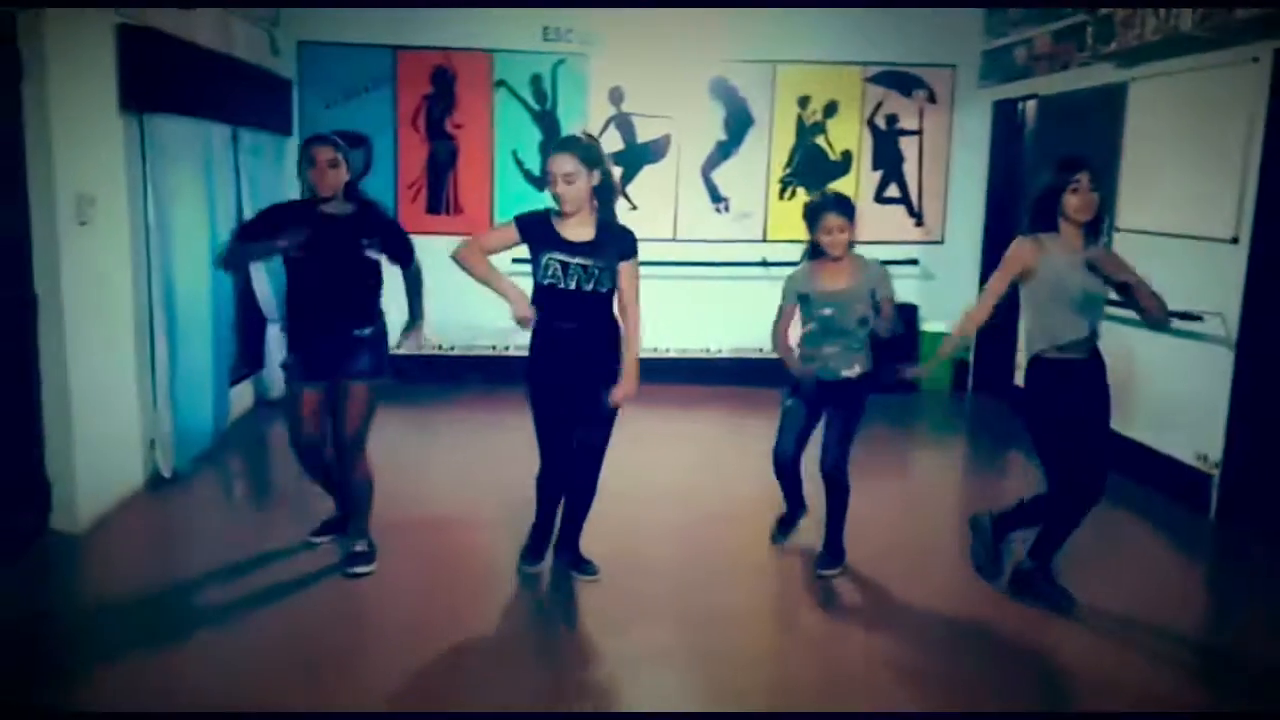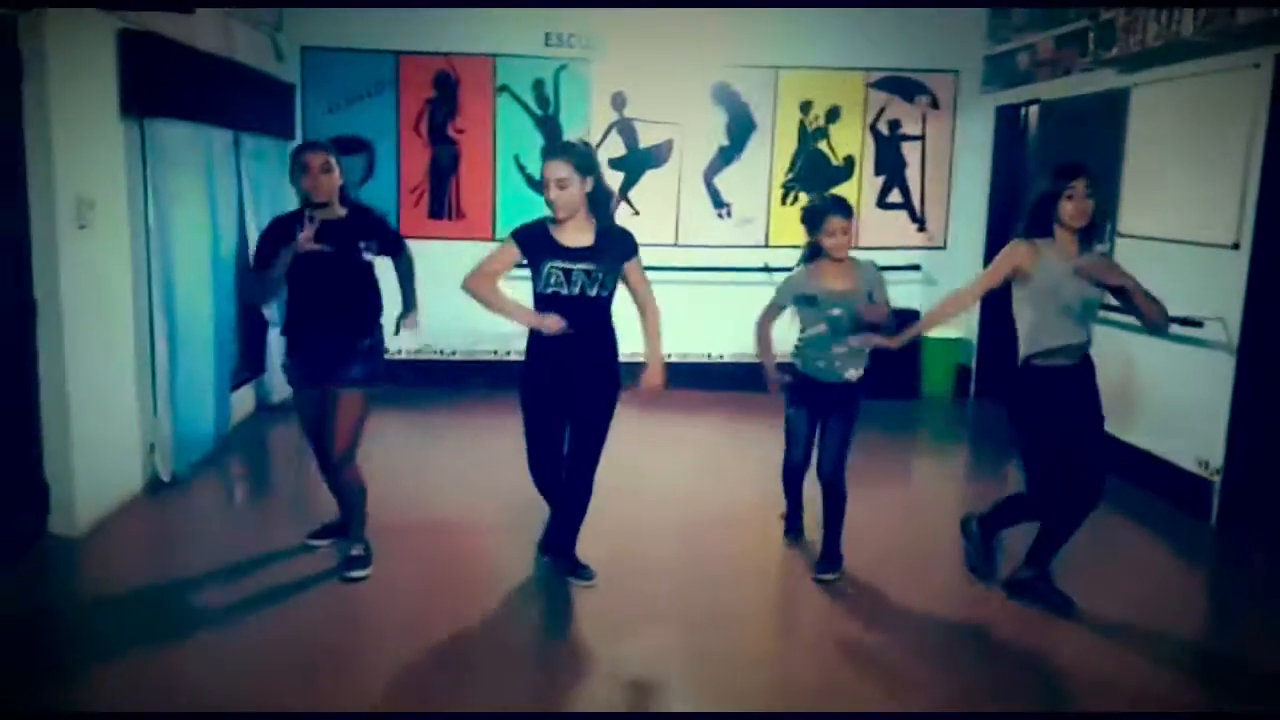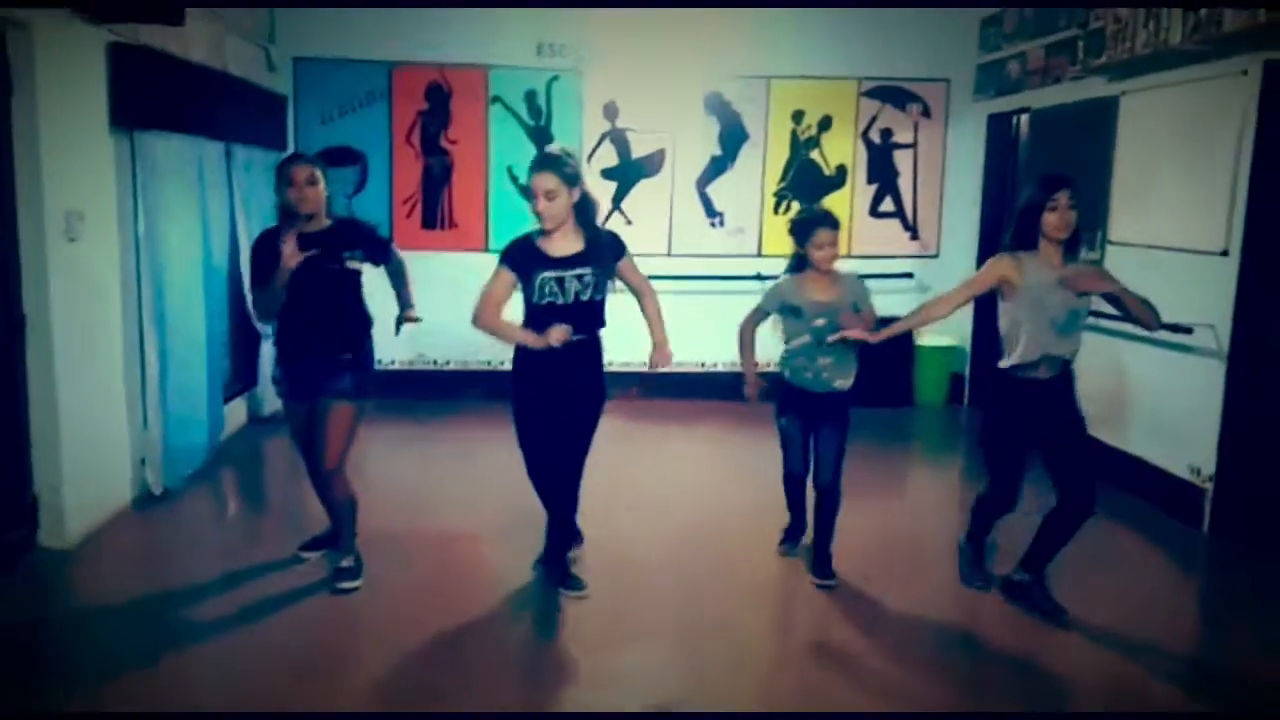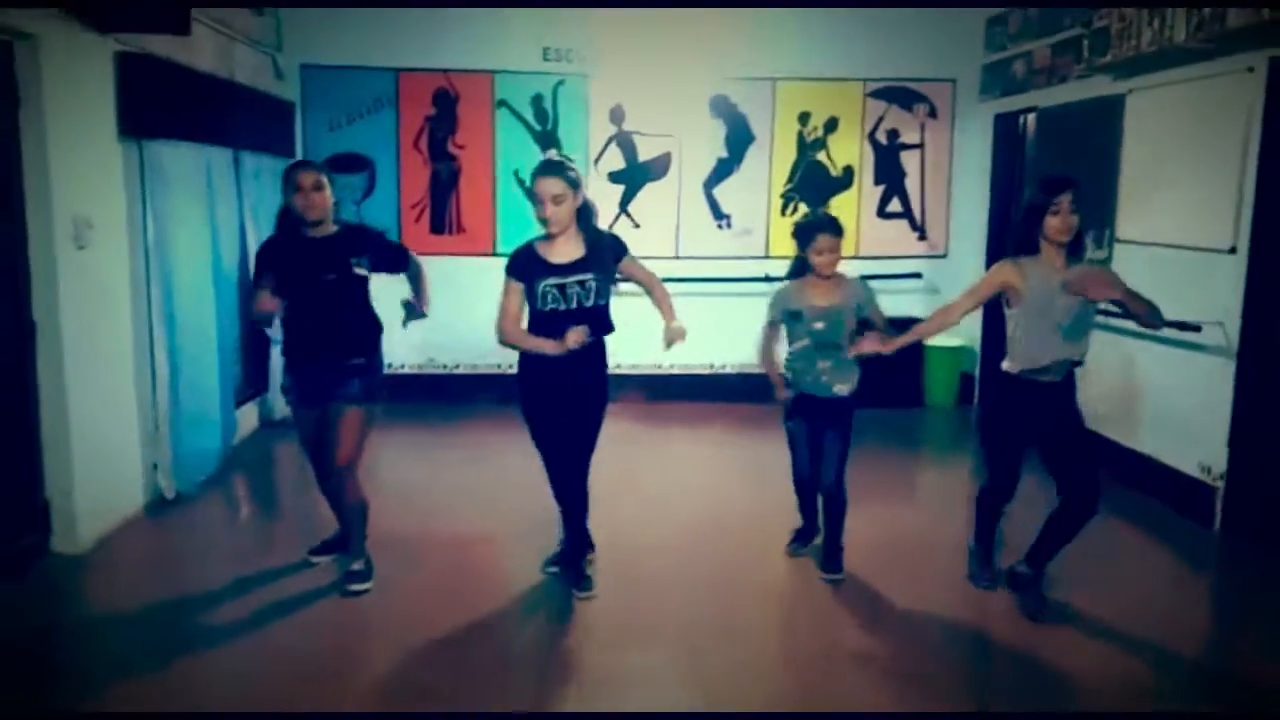
dt=0.1s
person 1, frame 1
left shoulder: (1105, 257)
right shoulder: (1031, 248)
left elbow: (1160, 317)
right elbow: (985, 305)
left wrist: (1129, 279)
right wrist: (939, 357)
left hip: (1091, 376)
right hip: (1050, 377)
left knee: (1090, 486)
right knee: (1071, 491)
left ankle: (1033, 569)
right ankle: (994, 527)
person 1, frame 2
left shoulder: (1101, 263)
right shoulder: (1025, 252)
left elbow: (1159, 321)
right elbow: (965, 297)
left wrist: (1123, 282)
right wrist: (905, 336)
left hip: (1080, 382)
right hip: (1036, 383)
left knee: (1088, 490)
right knee: (1048, 496)
left ankle: (1033, 572)
right ankle: (981, 527)
person 1, frame 3
left shoulder: (1088, 274)
right shoulder: (1009, 266)
left elbow: (1150, 320)
right elbow: (946, 304)
left wrist: (1112, 290)
right wrist: (884, 333)
left hip: (1059, 395)
right hip: (1014, 393)
left knee: (1080, 498)
right knee: (1004, 495)
left ankle: (1027, 578)
right ankle: (972, 549)
person 1, frame 4
left shoulder: (1094, 275)
right shoulder: (1014, 271)
left elbow: (1154, 319)
right elbow: (955, 311)
left wrist: (1118, 294)
right wrist: (893, 344)
left hip: (1060, 396)
right hip: (1015, 394)
left knee: (1084, 495)
right knee: (1001, 487)
left ankle: (1027, 571)
right ankle: (982, 549)
person 2, frame 1
left shoulder: (618, 238)
right shoulder: (534, 224)
left elbow: (629, 312)
right elbow: (466, 252)
left wrist: (628, 373)
right wrist: (512, 295)
left hip: (600, 358)
right hip: (549, 356)
left knee: (588, 460)
right knee: (554, 458)
left ankle: (568, 543)
right ankle: (539, 536)
person 2, frame 2
left shoulder: (618, 240)
right shoulder: (533, 235)
left elbow: (645, 301)
right elbow: (474, 281)
left wrist: (654, 360)
right wrist: (529, 317)
left hip: (597, 364)
right hip: (545, 363)
left knee: (582, 464)
right knee: (543, 462)
left ankle: (564, 548)
right ankle: (558, 521)
person 2, frame 3
left shoulder: (605, 245)
right shoulder: (520, 252)
left elbow: (642, 290)
right elbow: (484, 316)
left wrist: (658, 337)
right wrist: (536, 340)
left hip: (583, 372)
right hip: (532, 375)
left knee: (567, 468)
right knee: (540, 466)
left ankle: (556, 553)
right ankle: (564, 535)
person 2, frame 4
left shoulder: (606, 247)
right shoulder: (524, 260)
left elbow: (650, 282)
right elbow: (507, 332)
left wrist: (670, 319)
right wrist: (556, 346)
left hip: (589, 374)
right hip: (540, 376)
left knee: (574, 468)
right knee: (557, 466)
left ankle: (573, 554)
right ankle: (577, 542)
person 3, frame 1
left shoulder: (374, 221)
right shoulder: (282, 218)
left elbow: (409, 265)
right elbow: (228, 259)
left wrist: (416, 319)
right wrist: (268, 247)
left hip: (359, 346)
right hip: (305, 347)
left knee: (349, 449)
right knee: (309, 449)
left ankle: (360, 536)
right ankle: (343, 511)
person 3, frame 2
left shoulder: (367, 224)
right shoulder: (283, 231)
left elbow: (401, 254)
right elbow: (263, 293)
left wrist: (410, 306)
right wrist: (291, 253)
left hip: (356, 353)
right hip: (304, 352)
left knee: (340, 455)
right knee: (321, 449)
left ankle: (357, 540)
right ankle: (347, 517)
person 3, frame 3
left shoulder: (353, 234)
right shoulder: (269, 245)
left elbow: (392, 257)
right elbow: (266, 311)
left wrist: (405, 303)
right wrist: (284, 270)
left hip: (345, 364)
right hip: (294, 363)
left knee: (329, 466)
right knee: (313, 460)
left ankle: (348, 551)
right ankle: (338, 528)
person 3, frame 4
left shoulder: (362, 240)
right shoulder: (277, 251)
left elbow: (409, 263)
right elbow: (265, 314)
left wrist: (420, 300)
right wrist: (263, 307)
left hip: (354, 369)
right hip: (303, 370)
left knee: (341, 469)
right knee: (321, 466)
left ankle: (358, 554)
right ankle: (347, 532)
person 4, frame 1
left shoulder: (873, 272)
right shoulder: (800, 279)
left elbow: (891, 322)
right elbow: (780, 326)
left wrist: (885, 329)
right wrist: (791, 359)
left hip: (850, 383)
right hip: (808, 380)
left knee: (834, 465)
right knee: (784, 455)
left ankle: (834, 545)
right ankle: (794, 509)
person 4, frame 2
left shoulder: (868, 273)
right shoulder: (798, 281)
left elbow: (886, 320)
right elbow: (764, 322)
left wrist: (877, 318)
right wrist: (769, 368)
left hip: (845, 387)
right hip: (804, 382)
left knee: (831, 470)
right knee: (795, 463)
left ankle: (831, 550)
right ankle: (794, 515)
person 4, frame 3
left shoulder: (852, 285)
right shoulder: (783, 290)
left elbow: (872, 329)
right elbow: (746, 328)
left wrist: (860, 331)
right wrist: (750, 376)
left hip: (834, 396)
right hip: (793, 393)
left knee: (827, 478)
right knee: (794, 470)
left ankle: (821, 554)
right ankle: (796, 525)
person 4, frame 4
left shoulder: (856, 290)
right shoulder: (787, 296)
left elbow: (884, 331)
right elbow: (768, 345)
left wrist: (876, 340)
right wrist: (777, 383)
left hip: (838, 400)
right hip: (799, 397)
left knee: (831, 480)
right knee: (805, 474)
left ankle: (832, 548)
right ankle: (809, 526)
